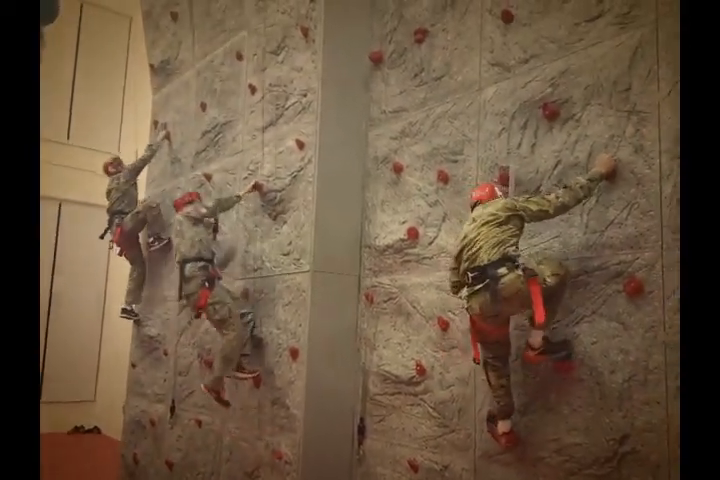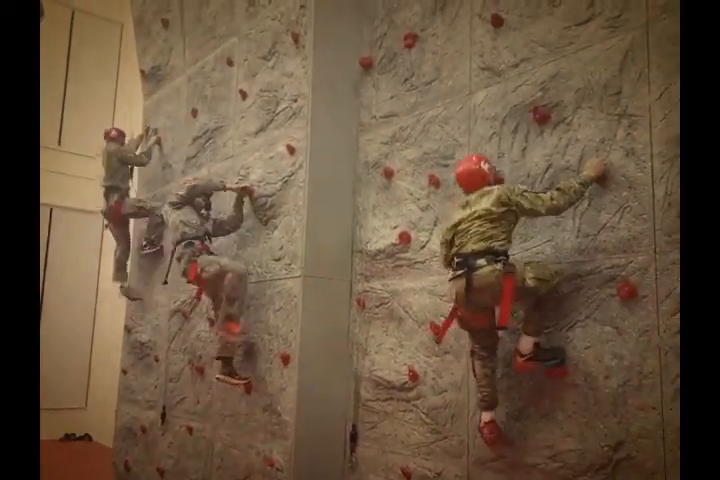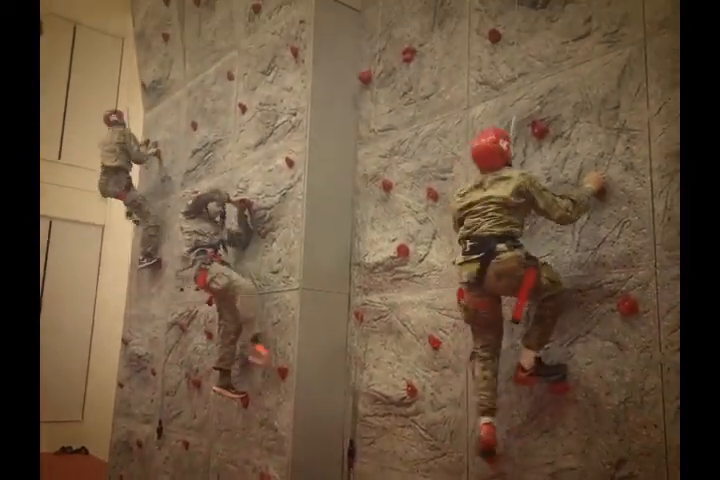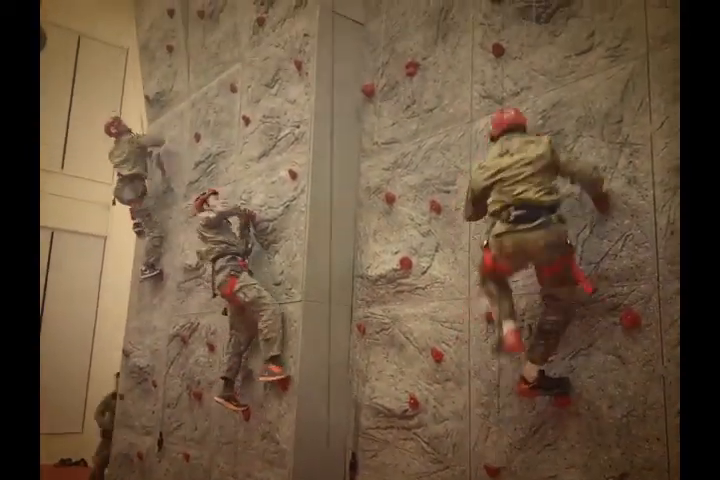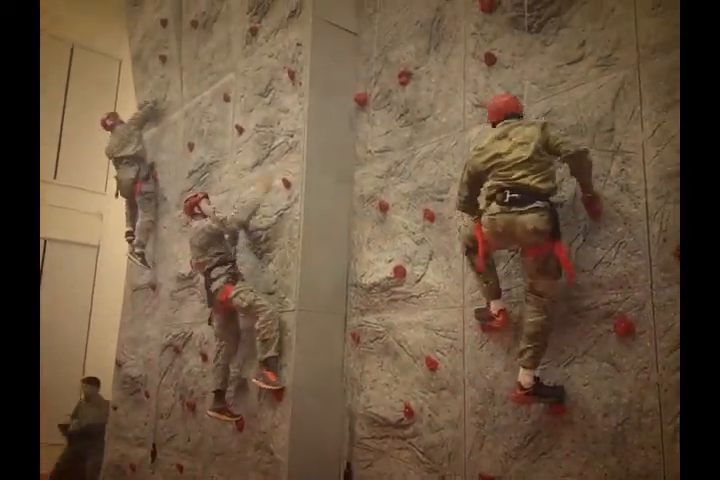
dt=0.4s
person 1, frame 1
left shoulder: (466, 232)
right shoulder: (506, 206)
left elbow: (455, 284)
right elbow: (560, 201)
right wrist: (598, 173)
left hip: (480, 301)
right hip: (509, 285)
left knee: (495, 360)
right knee: (556, 272)
left ankle: (504, 428)
right ankle: (537, 343)
person 1, frame 2
left shoulder: (455, 215)
right shoulder: (503, 193)
left elbow: (446, 257)
right elbow: (552, 203)
right wrist: (586, 177)
left hip: (463, 286)
right hip: (491, 275)
left knee: (482, 350)
right knee: (547, 280)
left ankle: (488, 421)
right ankle: (526, 351)
person 1, frame 3
left shoulder: (462, 194)
right shoulder: (521, 180)
right elbow: (564, 213)
right wrist: (589, 189)
left hip: (471, 270)
right hip: (506, 261)
left knee: (485, 348)
right knee: (550, 291)
left ankle: (486, 424)
right ankle: (528, 364)
person 1, frame 4
left shoulder: (484, 165)
right shoulder: (543, 145)
left elbow: (471, 212)
right elbow: (584, 175)
right wrist: (599, 193)
left hip: (507, 238)
right hip: (547, 232)
left knee: (491, 276)
right knee: (557, 304)
left ankle: (510, 330)
right ankle: (531, 376)
person 1, frame 5
left shoulder: (481, 150)
right shoulder: (539, 130)
left elbow: (464, 201)
right elbow: (576, 154)
right wrist: (587, 191)
left hip: (498, 220)
right hip: (537, 220)
left knee: (471, 237)
right knee: (539, 300)
left ankle: (496, 309)
right ankle: (527, 382)
person 2, frame 1
left shoulder: (200, 230)
right shoulder: (183, 216)
left elbow: (212, 261)
right elbow: (215, 207)
right wrist: (242, 194)
left hip: (203, 280)
right hip: (200, 280)
left knee: (236, 325)
right knee: (234, 328)
left ankle: (236, 364)
right ankle: (216, 381)
person 2, frame 2
left shoulder: (206, 220)
right shoulder: (175, 205)
left elbow: (233, 224)
right elbow: (197, 186)
left wrist: (239, 199)
right wrist: (227, 187)
left hip: (203, 262)
right hip: (193, 258)
left knee: (223, 310)
right knee: (237, 270)
left ankle: (227, 367)
right ankle: (229, 319)
person 2, frame 3
left shoulder: (219, 228)
right shoulder: (190, 214)
left elbow: (243, 242)
right elbow: (204, 195)
left wrist: (243, 213)
right wrist: (230, 199)
left hip: (216, 266)
right hip: (205, 264)
left knee: (229, 322)
right knee: (244, 287)
left ankle: (224, 380)
right ankle: (254, 341)
person 2, frame 4
left shoulder: (222, 228)
right shoulder: (206, 219)
left elbow: (245, 250)
right elbow: (226, 210)
left wrist: (246, 225)
right wrist: (241, 211)
left hip: (230, 278)
right hip: (232, 273)
left knee: (240, 334)
right knee: (269, 307)
left ankle: (227, 390)
right ankle: (272, 364)
person 2, frame 5
left shoulder: (199, 233)
right shoulder: (207, 225)
right elbow: (240, 221)
left wrist: (235, 234)
left hip: (215, 287)
right hip: (226, 283)
left knee: (227, 343)
right knee: (267, 313)
left ankle: (218, 402)
right ankle: (266, 370)
person 3, frame 1
left shoulder: (113, 184)
right shoulder: (123, 176)
right elbow: (144, 158)
right wrist: (160, 138)
left hip: (121, 228)
right hip: (124, 225)
left knee: (138, 268)
right knee: (152, 205)
left ankle: (128, 307)
right ankle: (155, 238)
person 3, frame 2
left shoulder: (109, 151)
right shoulder: (114, 148)
left elbow: (128, 149)
right elbow: (140, 160)
left wrist: (141, 138)
right wrist: (152, 142)
left hip: (111, 204)
right hip: (117, 201)
left knee: (122, 247)
right knee: (156, 209)
left ankle: (123, 285)
right ankle: (150, 242)
person 3, frame 3
left shoulder: (105, 139)
right shoulder: (124, 132)
right elbow: (138, 158)
left wrist: (140, 147)
right wrist: (151, 152)
left hip: (105, 182)
right hip: (119, 180)
right knee: (149, 220)
left ankle: (131, 213)
right ankle: (147, 256)
person 3, frame 4
left shoulder: (113, 151)
right shoulder: (135, 139)
right elbow: (157, 141)
left wrist: (150, 156)
right wrist: (155, 157)
left hip: (121, 190)
right hip: (134, 189)
right knee: (154, 230)
left ankle: (136, 222)
right ankle: (149, 267)
person 3, frame 5
left shoulder: (109, 146)
right shoulder: (130, 125)
right elbow: (150, 111)
right wrist: (147, 106)
left hip: (122, 175)
right hip: (137, 171)
left knee: (131, 203)
right knee: (146, 213)
left ankle: (130, 231)
right ankle: (138, 248)
